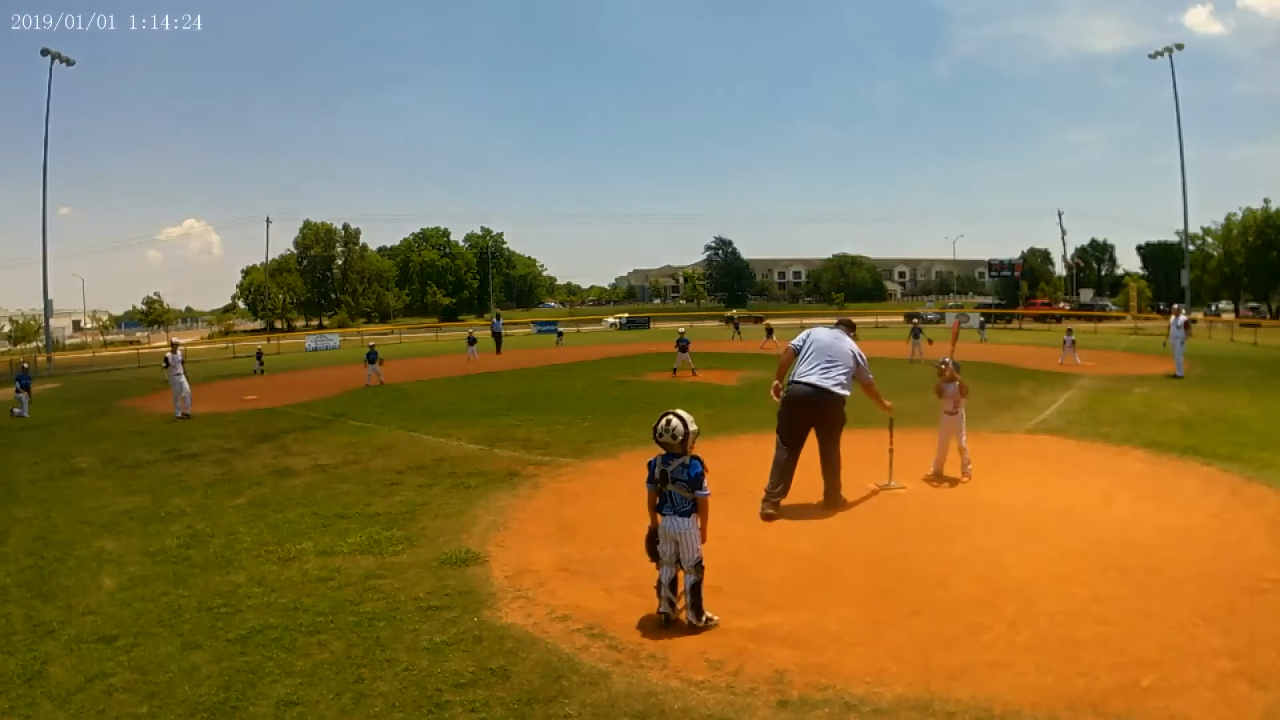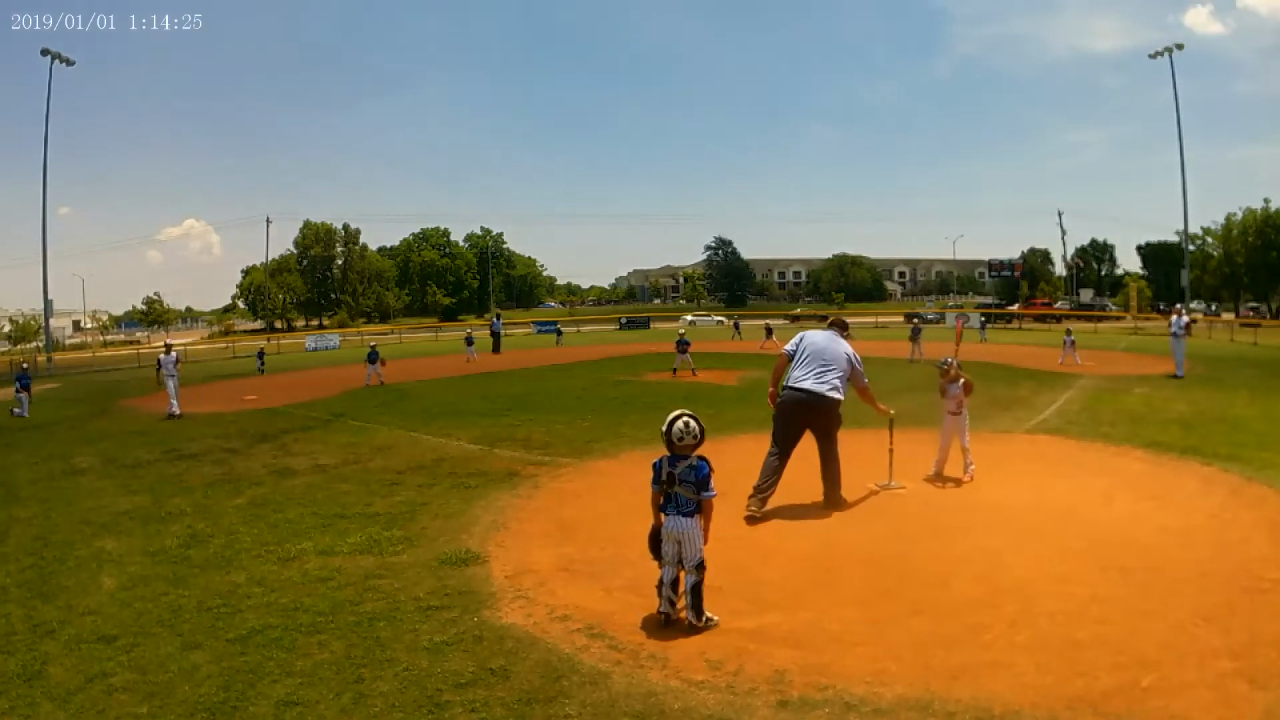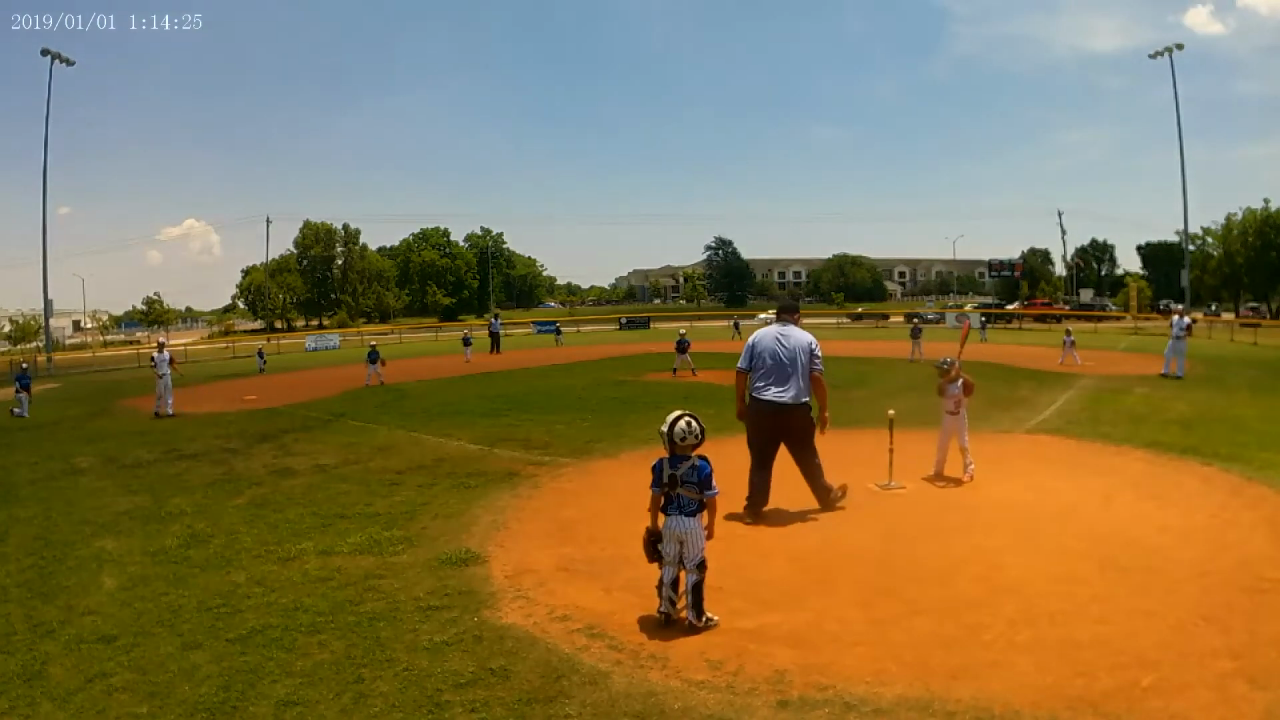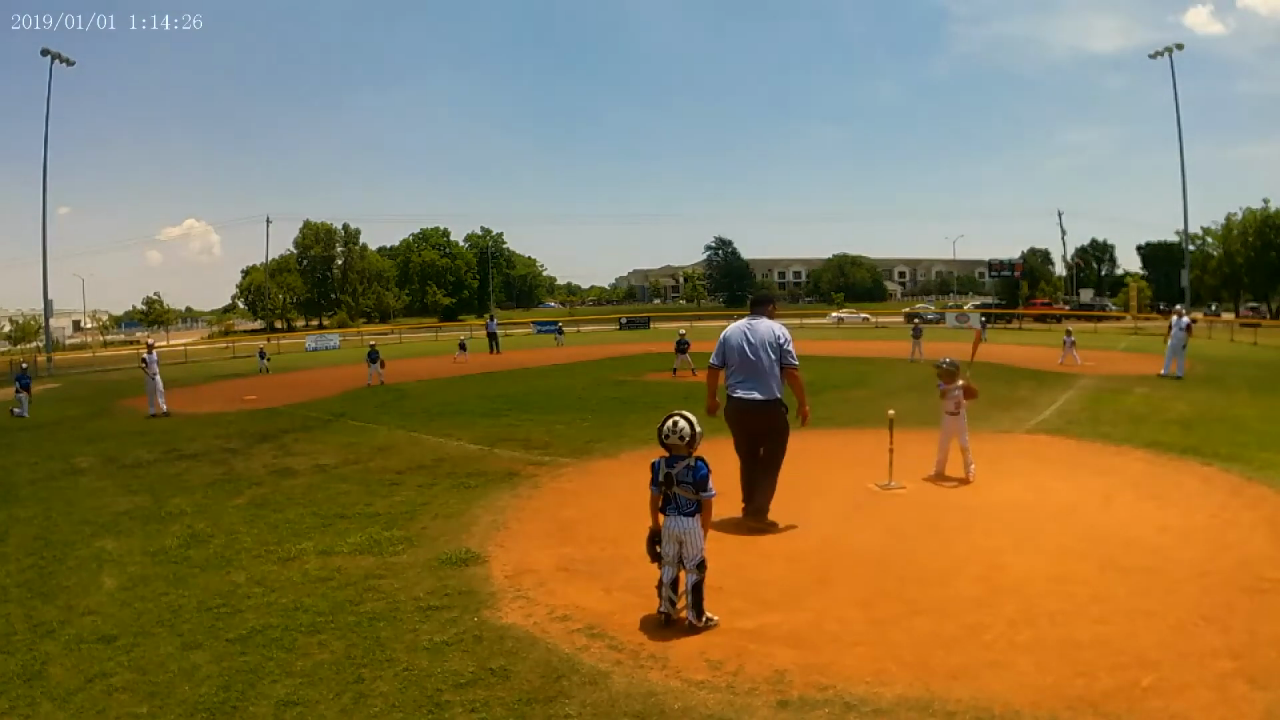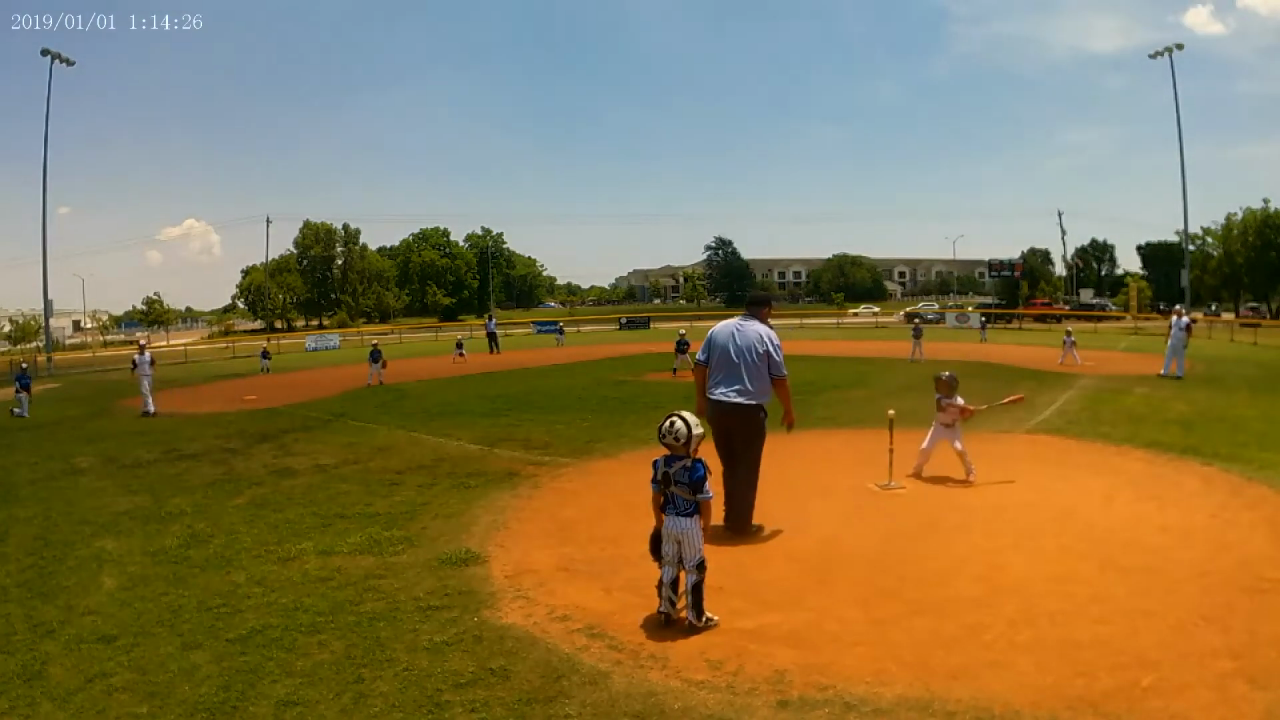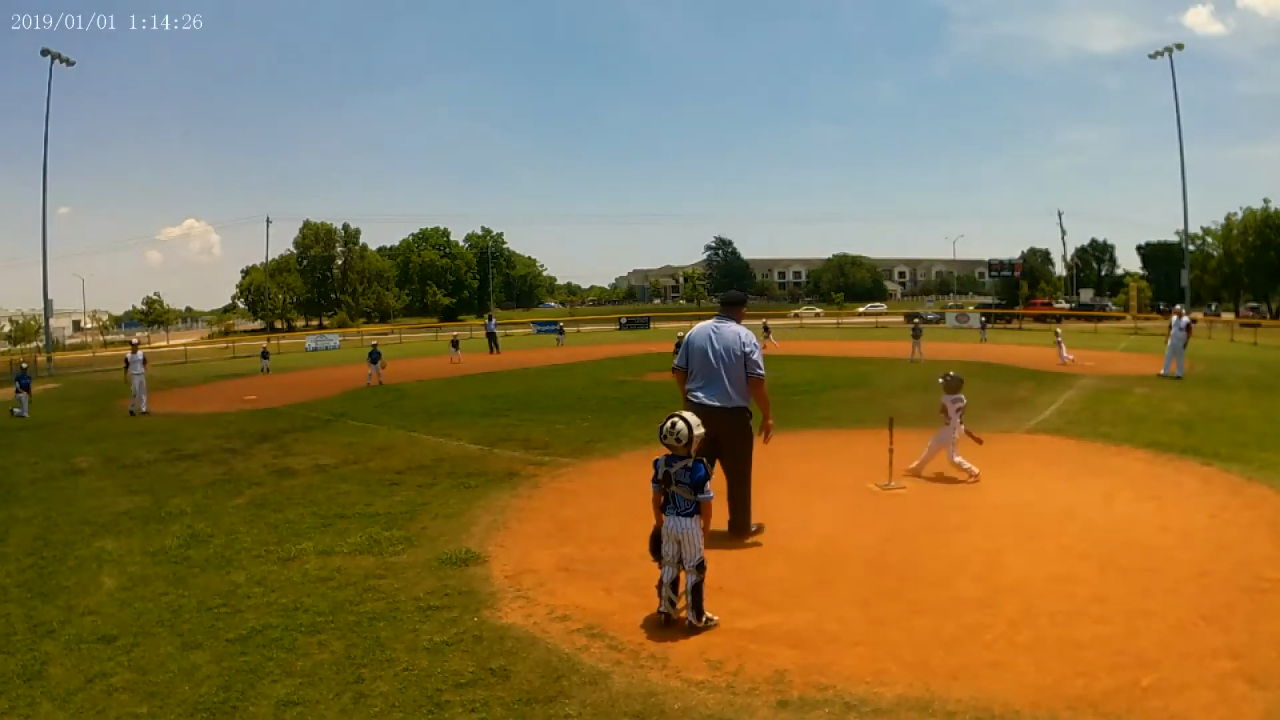
dt=0.4s
person 1, frame 1
left shoulder: (813, 332)
right shoulder: (853, 348)
left elbow: (789, 351)
right elbow: (868, 384)
left wrist: (778, 380)
right wrist: (883, 404)
left hip: (798, 392)
right hip: (831, 398)
left knee: (786, 448)
right knee: (830, 449)
left ankle: (771, 502)
right ankle: (832, 497)
person 1, frame 2
left shoulder: (806, 335)
right shoulder: (848, 350)
left elbow: (784, 357)
right elbow: (862, 387)
left wrist: (774, 386)
right wrist: (878, 407)
left hip: (794, 397)
right hip: (826, 403)
left knee: (779, 450)
right knee: (829, 451)
left ankle: (757, 501)
right ankle: (834, 498)
person 1, frame 3
left shoulder: (758, 336)
right shoulder: (807, 339)
left elbow: (741, 372)
right elbow: (817, 377)
left wrist: (740, 403)
right wrist: (823, 410)
left hip: (760, 407)
right hip: (795, 409)
left knee: (760, 460)
right knee: (807, 457)
left ankle: (754, 509)
right ankle: (826, 496)
person 1, frame 4
left shoulder: (730, 331)
right shoulder: (777, 330)
left elbow: (714, 368)
right elbow: (791, 371)
left wrist: (711, 398)
right wrist: (802, 403)
left hip: (736, 406)
right hip: (768, 406)
left knee: (748, 461)
right knee: (771, 461)
left ankle: (752, 510)
right ankle: (757, 515)
person 1, frame 5
left shoulder: (719, 329)
right shoulder: (766, 335)
left elbow: (700, 366)
right elbow: (779, 379)
left wrist: (701, 399)
right wrist: (788, 410)
left hip: (716, 407)
right hip: (748, 411)
left knee: (729, 464)
right knee: (746, 469)
left ankle: (731, 516)
right ankle: (740, 524)
person 1, frame 6
left shoulder: (695, 331)
right shoulder: (744, 336)
left elbow: (679, 371)
right elbow: (756, 380)
left wrist: (690, 399)
right wrist: (767, 416)
left hip: (697, 411)
right hip: (732, 414)
right knee: (738, 473)
right ankle: (740, 526)
person 2, frame 1
left shoulder: (655, 464)
right shoulder: (694, 466)
left elbow: (651, 498)
right elbow: (702, 502)
left wrist: (653, 523)
right wrist: (704, 528)
left hip: (665, 523)
right hip: (687, 524)
left knee: (666, 568)
right knee: (692, 570)
left ankle: (666, 612)
right ankle: (696, 617)
person 2, frame 2
left shoulder: (661, 464)
right shoulder: (701, 467)
left elbow: (655, 497)
right elbow: (707, 504)
left wrist: (657, 521)
right wrist: (706, 529)
left hip: (669, 522)
right hip: (691, 523)
left knee: (668, 567)
right knee: (694, 570)
left ankle: (666, 611)
right ankle: (696, 617)
person 2, frame 3
left shoulder: (661, 466)
right shoulder: (702, 466)
left elbow: (655, 500)
right elbow: (711, 501)
left wrist: (653, 525)
right wrist: (711, 526)
left hip: (670, 522)
right hip: (693, 523)
left knee: (669, 567)
right knee: (695, 570)
left ankle: (666, 611)
right ankle: (696, 617)
person 2, frame 4
left shoulder: (660, 466)
right shoulder: (699, 467)
left elbow: (654, 500)
right elbow: (707, 503)
left wrist: (655, 525)
right wrist: (706, 527)
left hip: (669, 522)
right hip: (691, 523)
left knee: (669, 567)
right knee: (695, 570)
left ankle: (666, 611)
right ankle: (696, 617)
person 2, frame 5
left shoulder: (660, 465)
right shoulder: (697, 468)
left elbow: (655, 499)
right elbow: (705, 504)
left wrist: (659, 524)
right wrist: (706, 528)
left hip: (669, 523)
right hip: (690, 524)
left knee: (668, 567)
right knee: (694, 570)
left ankle: (666, 611)
right ankle: (696, 617)
person 2, frame 6
left shoulder: (661, 464)
right shoulder: (699, 468)
left elbow: (656, 498)
right elbow: (705, 505)
left wrist: (659, 523)
right wrist: (706, 529)
left hip: (669, 522)
right hip: (690, 524)
left knee: (668, 567)
right knee: (694, 570)
left ankle: (666, 611)
right ankle: (696, 617)
